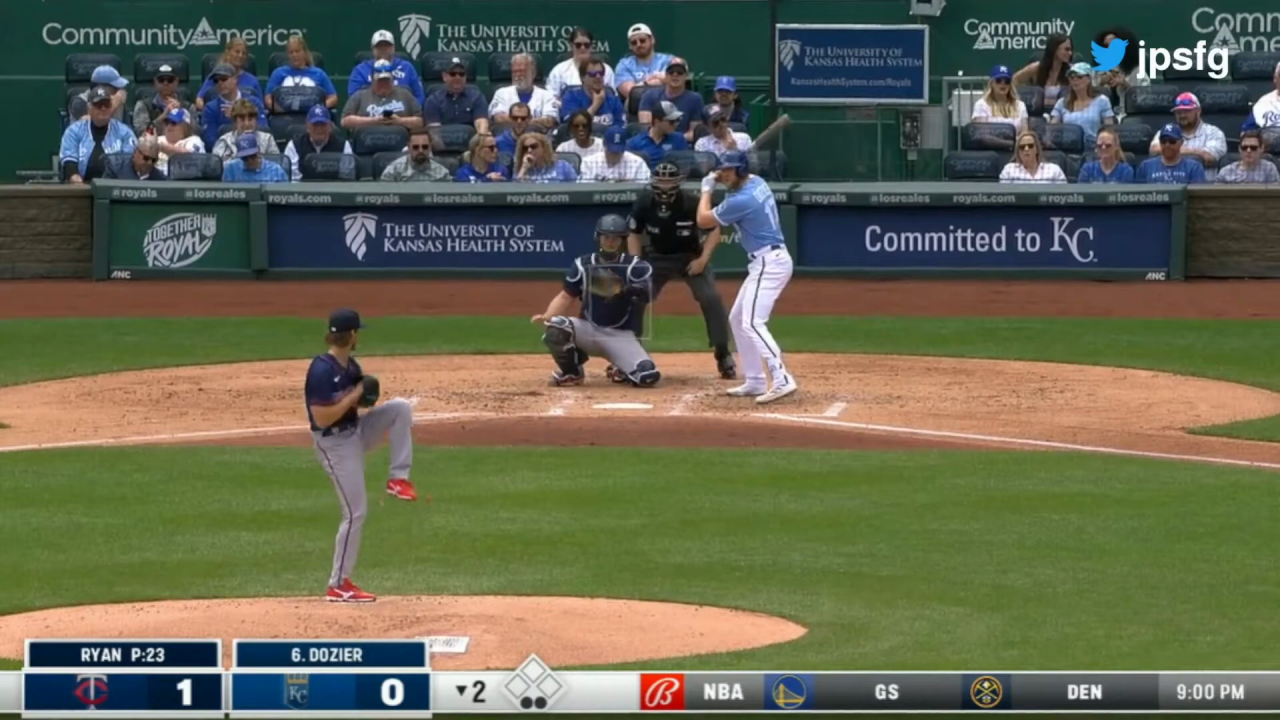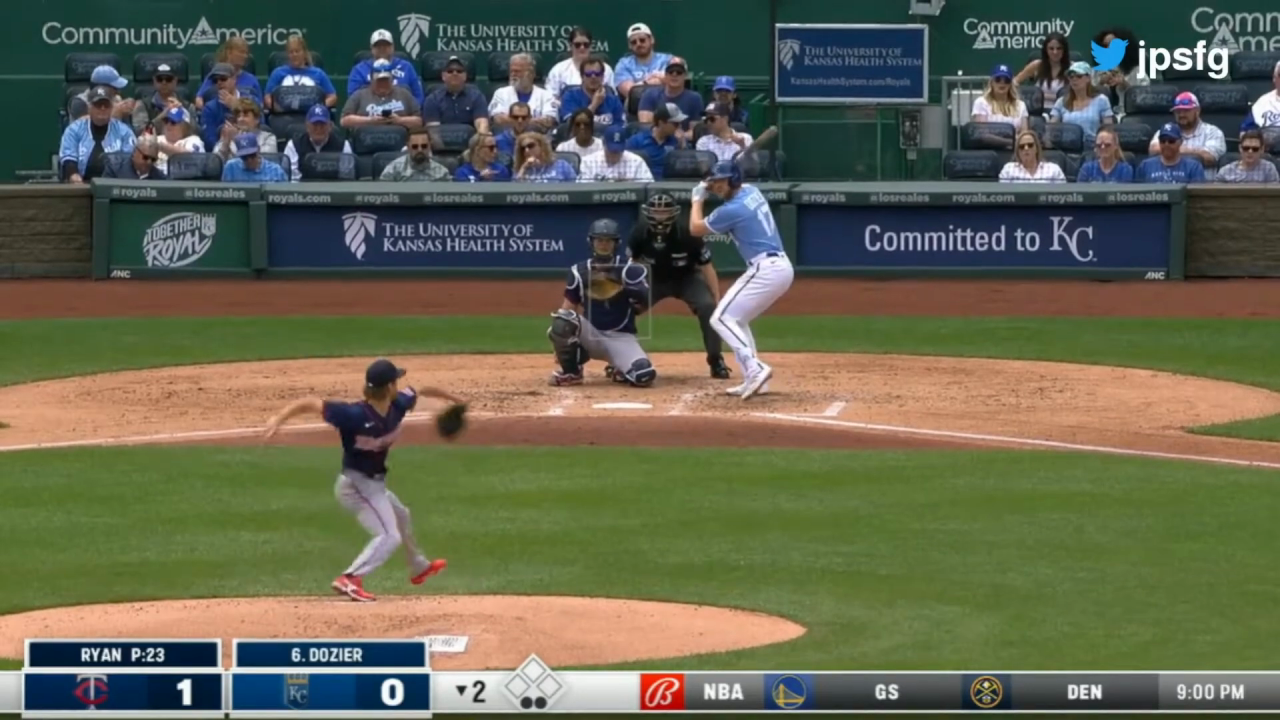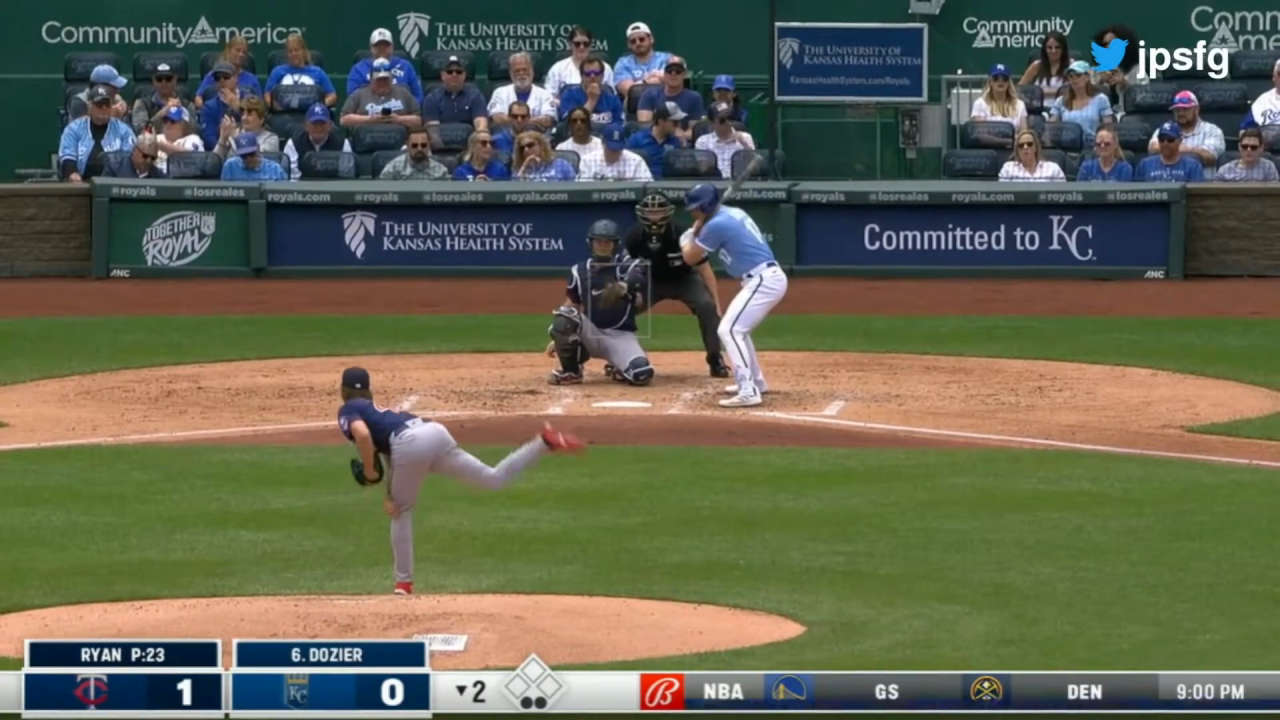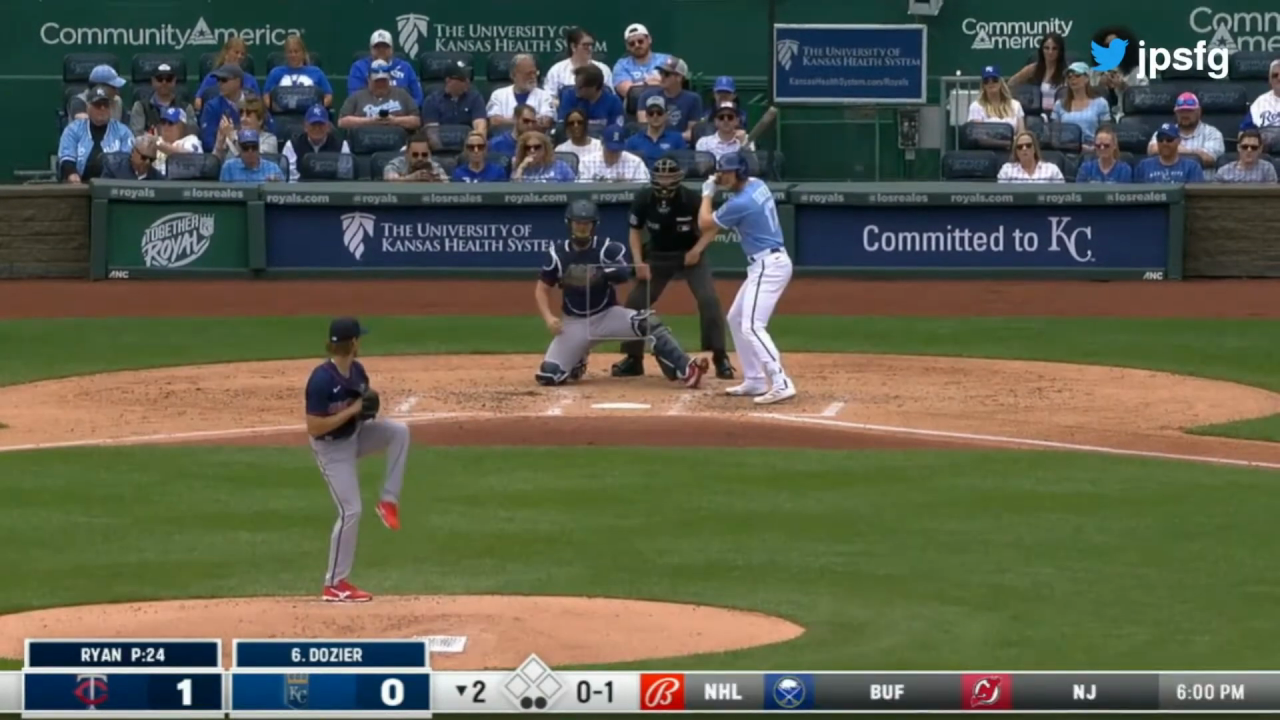
dt=0.7s
person 1, frame 1
left shoulder: (351, 364)
right shoulder: (321, 370)
right elbow: (322, 419)
left wrist: (364, 396)
right wrist: (354, 396)
left hip: (358, 430)
right hip: (336, 444)
left knee: (401, 407)
right knee: (355, 513)
left ankle: (398, 479)
right ankle: (337, 585)
person 1, frame 2
left shoulder: (397, 402)
right shoulder: (354, 414)
left elbow: (419, 391)
right elbow: (308, 403)
left wrist: (450, 397)
right wrist: (277, 419)
left hip: (374, 483)
right hip: (357, 485)
left knee: (401, 518)
right knee: (390, 537)
left ankle: (420, 567)
right ankle: (348, 579)
person 1, frame 3
left shoulder: (347, 410)
right shoulder: (375, 410)
left elbow: (363, 435)
right elbow: (394, 464)
left wrist: (369, 472)
right wrist: (389, 497)
left hip: (411, 444)
right hip: (435, 433)
left knee: (400, 513)
right knee: (494, 478)
left ankle: (404, 580)
right ankle: (546, 440)
person 1, frame 4
left shoulder: (356, 369)
right shoulder: (321, 380)
left elbow: (368, 394)
right elbow: (313, 428)
left wrist: (366, 405)
right wrist: (352, 410)
left hip: (358, 433)
right hip: (331, 447)
left knee: (399, 430)
right knee: (351, 510)
left ankle: (389, 501)
right ankle: (335, 584)
person 2, frame 1
left shoulder: (741, 200)
right shoulder: (758, 182)
left elbow: (703, 221)
right elbow: (740, 182)
left wrist: (706, 189)
right wrist: (719, 178)
left hip: (769, 263)
right hip: (769, 262)
left knee: (752, 323)
right knee: (737, 319)
left ankle: (782, 380)
right ankle: (756, 381)
person 2, frame 2
left shoulder: (731, 210)
right shoulder: (752, 191)
left elbow: (696, 229)
left wrist: (697, 199)
right wrist: (710, 189)
left hip: (766, 270)
right hip: (782, 268)
left knee: (721, 318)
right knee: (735, 320)
left ankle: (755, 370)
right ankle: (754, 380)
person 2, frame 3
left shoulder: (716, 224)
right shoulder: (732, 212)
left elbow: (690, 258)
left wrist: (686, 240)
right wrist: (698, 229)
left hip: (763, 280)
right hip: (769, 278)
left knee: (729, 330)
right knee: (737, 328)
left ankle: (749, 391)
right ankle: (755, 381)
person 2, frame 4
left shoulder: (740, 203)
right shoulder: (758, 185)
left elbow: (705, 225)
left wrist: (707, 194)
right wrist: (719, 182)
left hip: (768, 266)
right hip: (770, 263)
left knee: (752, 326)
right knee: (736, 319)
left ankle: (780, 384)
right ankle: (756, 381)
person 3, frame 1
left shoulder: (691, 203)
right shoulder: (643, 203)
left elbow: (714, 231)
right elbow: (634, 236)
left wrist: (703, 258)
left hip: (690, 257)
right hip: (656, 257)
left knee: (711, 298)
left ankle: (723, 354)
person 3, frame 2
left shoulder: (688, 235)
right shoulder: (639, 233)
left elbow: (707, 268)
left wrist: (718, 301)
left hip: (687, 279)
right hip: (653, 279)
left knee: (708, 307)
left ankle: (715, 360)
person 3, frame 3
left shoulder: (684, 234)
right shoulder: (634, 236)
left elbow: (704, 268)
left wrist: (716, 302)
left hip: (684, 280)
right hip: (651, 282)
left knee: (707, 306)
left ankle: (715, 359)
person 3, frame 4
left shoulder: (692, 198)
right shoulder: (643, 199)
left elbow: (711, 227)
right elbow: (635, 231)
left wrist: (697, 249)
right wrist: (639, 262)
left hip: (689, 255)
right hip: (657, 256)
left knee: (708, 299)
right knee: (636, 301)
left ankle: (720, 357)
right ankle: (633, 358)
person 4, frame 1
left shoulder: (634, 266)
right shoulder: (582, 265)
left elbow: (648, 295)
right elbow: (565, 297)
left wrist: (625, 288)
right wrist: (546, 316)
left hip: (620, 335)
right hip: (589, 330)
left knee: (648, 376)
right knee: (556, 327)
left ankle: (622, 370)
right ankle: (572, 372)
person 4, frame 2
left shoulder: (630, 269)
right shoulder: (579, 271)
left elbow: (645, 299)
right elbow: (568, 307)
left wrist: (622, 287)
right wrist: (561, 340)
left hip: (620, 337)
right hip: (590, 334)
left knee: (644, 375)
right knee: (562, 319)
left ankle: (620, 370)
right ankle: (571, 372)
person 4, frame 3
left shoulder: (626, 266)
right shoulder: (579, 271)
left elbow: (639, 277)
right elbow: (569, 306)
left wrist: (623, 287)
right wrist: (557, 339)
left hip: (620, 336)
right hip: (591, 333)
left knee: (642, 374)
right knee: (563, 317)
left ankle: (619, 368)
right ankle: (571, 371)
person 4, frame 4
left shoulder: (608, 248)
right shoulder: (557, 253)
left elbow: (624, 273)
right elbow: (542, 289)
left wrist: (598, 274)
right wrist: (549, 316)
left hip: (608, 315)
right hip: (575, 322)
left knee: (649, 323)
right knee: (547, 376)
left ankle: (685, 370)
right ankle: (576, 365)
